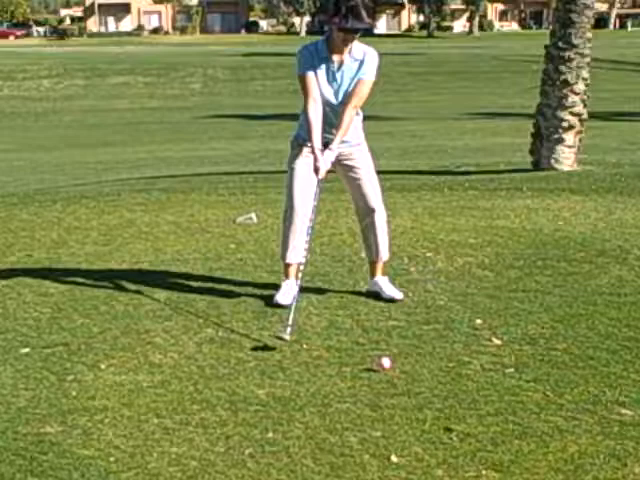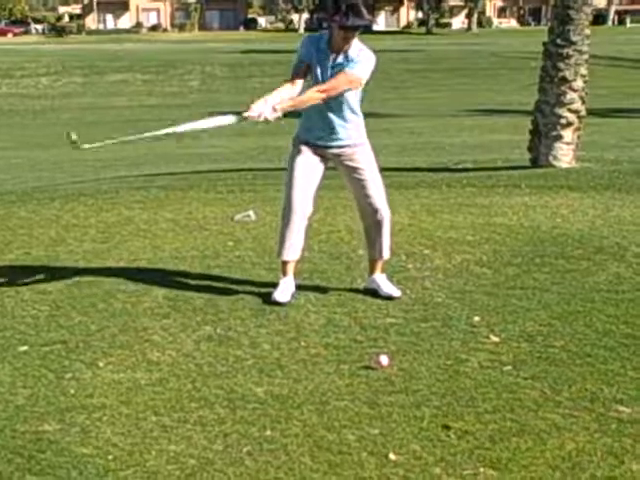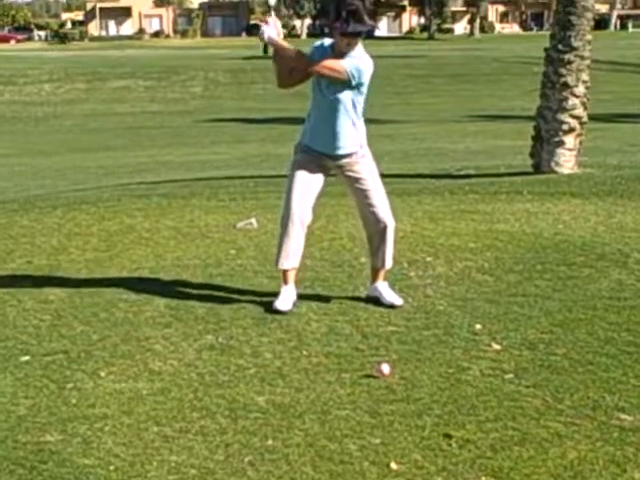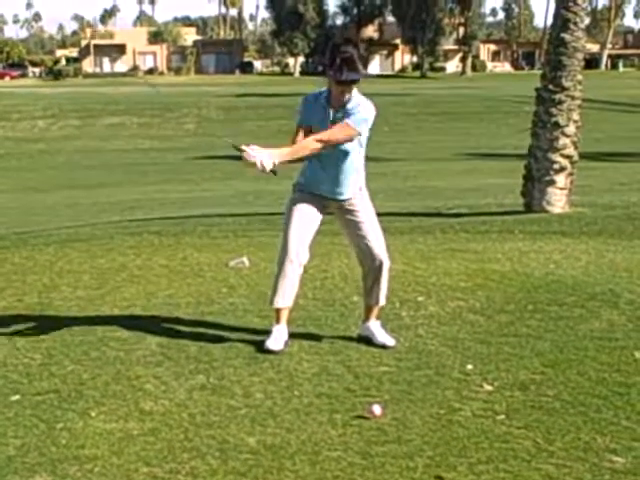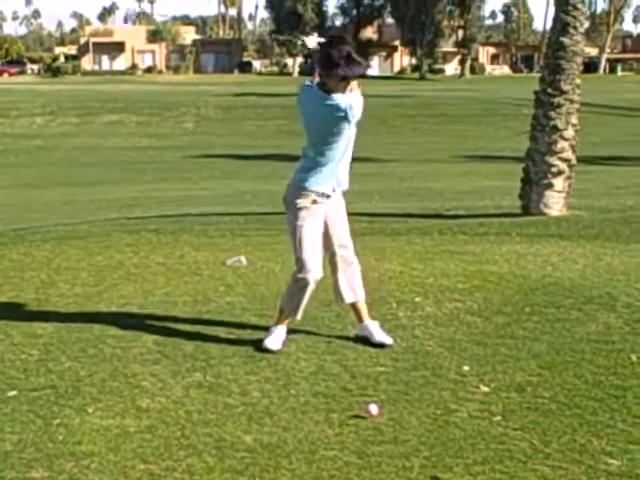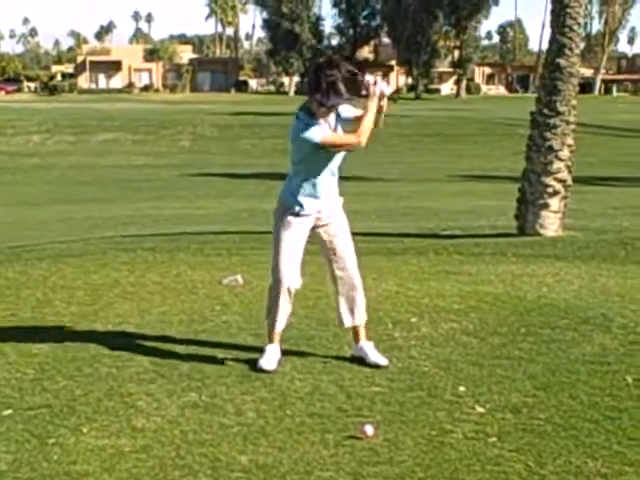
dt=0.5s
person 1, frame 1
left shoulder: (368, 57)
right shoulder: (308, 54)
left elbow: (352, 105)
right elbow: (312, 102)
left wrist: (333, 148)
right wrist: (315, 149)
left hip: (350, 143)
right hip: (309, 142)
left knee: (373, 209)
right knee: (298, 209)
left ankle: (378, 278)
right ankle: (290, 282)
person 1, frame 2
left shoulder: (364, 58)
right shoulder: (311, 43)
left elbow: (323, 92)
right elbow: (295, 84)
left wrist: (276, 109)
right wrist: (264, 102)
left hip: (351, 142)
right hip: (310, 141)
left knee: (377, 208)
right knee: (296, 207)
left ankle: (376, 276)
right ankle: (287, 279)
person 1, frame 3
left shoulder: (361, 65)
right shoulder: (322, 48)
left elbow: (308, 66)
right elbow: (285, 81)
left wrist: (276, 41)
right wrist: (276, 44)
left hip: (351, 153)
right hip: (312, 151)
left knee: (381, 220)
right knee: (294, 215)
left ankle: (378, 284)
right ankle: (288, 288)
person 1, frame 4
left shoulder: (364, 110)
right shoulder: (311, 102)
left elbow: (320, 142)
right elbow: (300, 143)
left wrist: (275, 155)
right wrist: (270, 155)
left hip: (350, 194)
right hip: (310, 191)
left knee: (377, 258)
right knee: (292, 256)
left ankle: (370, 323)
right ankle: (280, 328)
person 1, frame 5
left shoulder: (308, 93)
right shoulder: (348, 108)
right elbow: (353, 89)
left wrist: (325, 54)
left hip: (328, 192)
right hip: (308, 197)
left knee: (345, 257)
right knee: (309, 270)
left ankle: (365, 323)
right ankle: (279, 327)
person 1, frame 6
left shoulder: (332, 109)
right shoulder: (306, 130)
left elbow: (366, 119)
right elbow: (357, 140)
left wrist: (379, 100)
right wrist: (372, 99)
left hip: (329, 208)
right hip: (296, 211)
left knee: (349, 274)
right knee: (285, 279)
left ankle: (361, 343)
right ankle: (273, 346)
